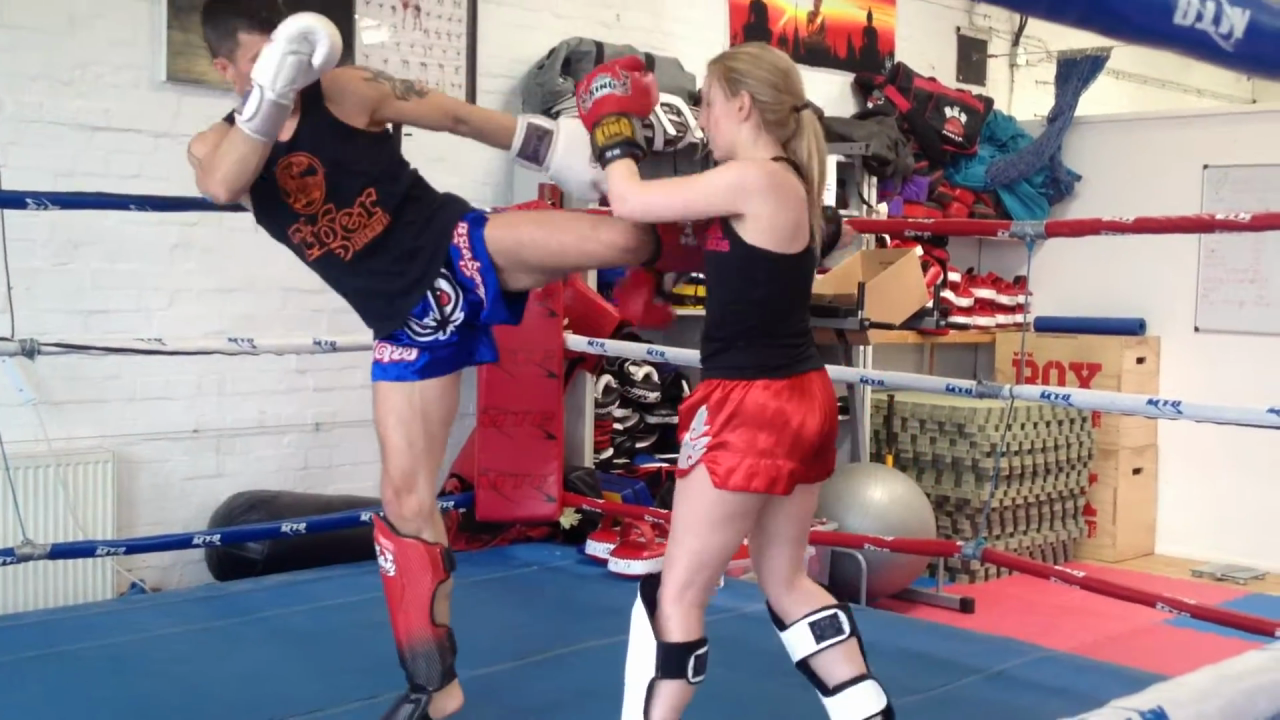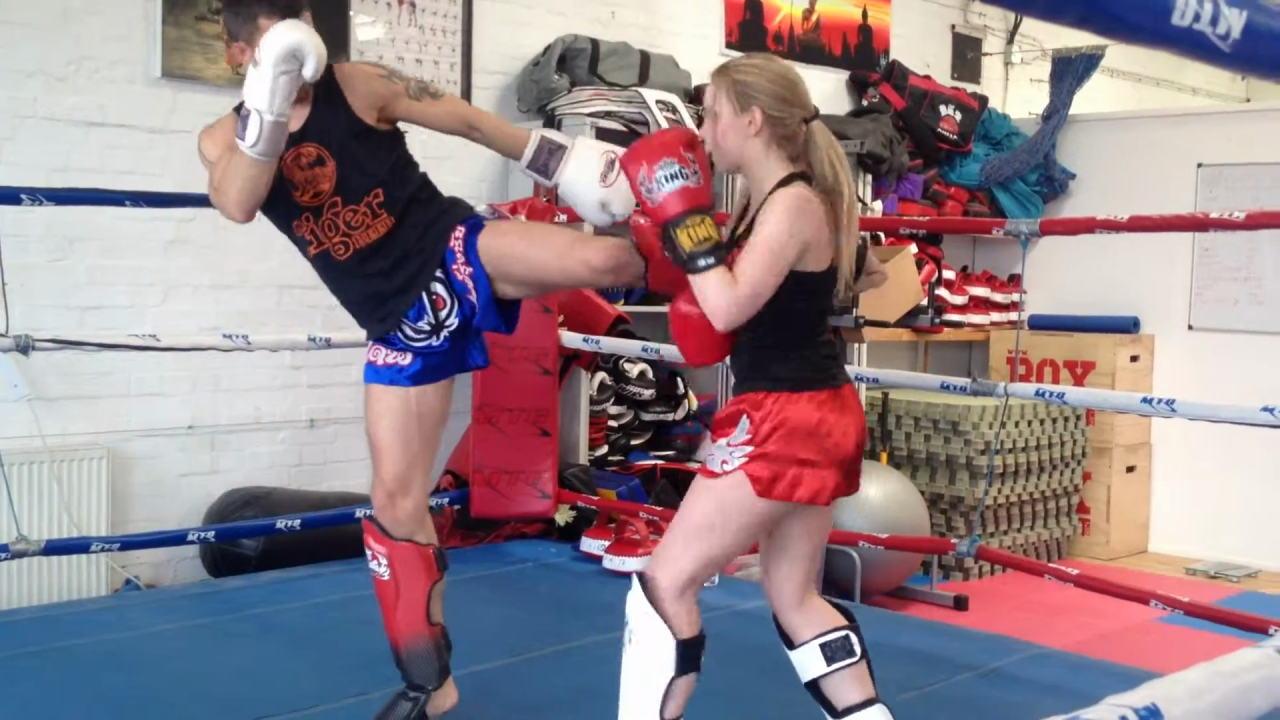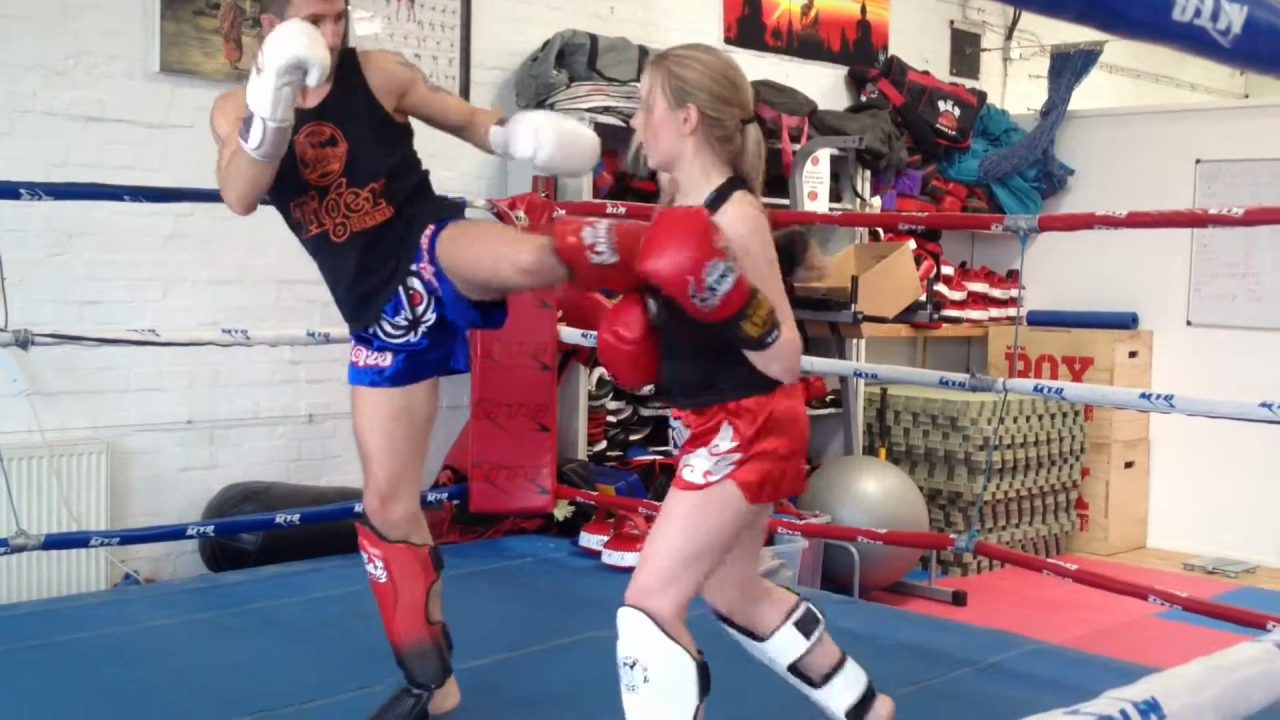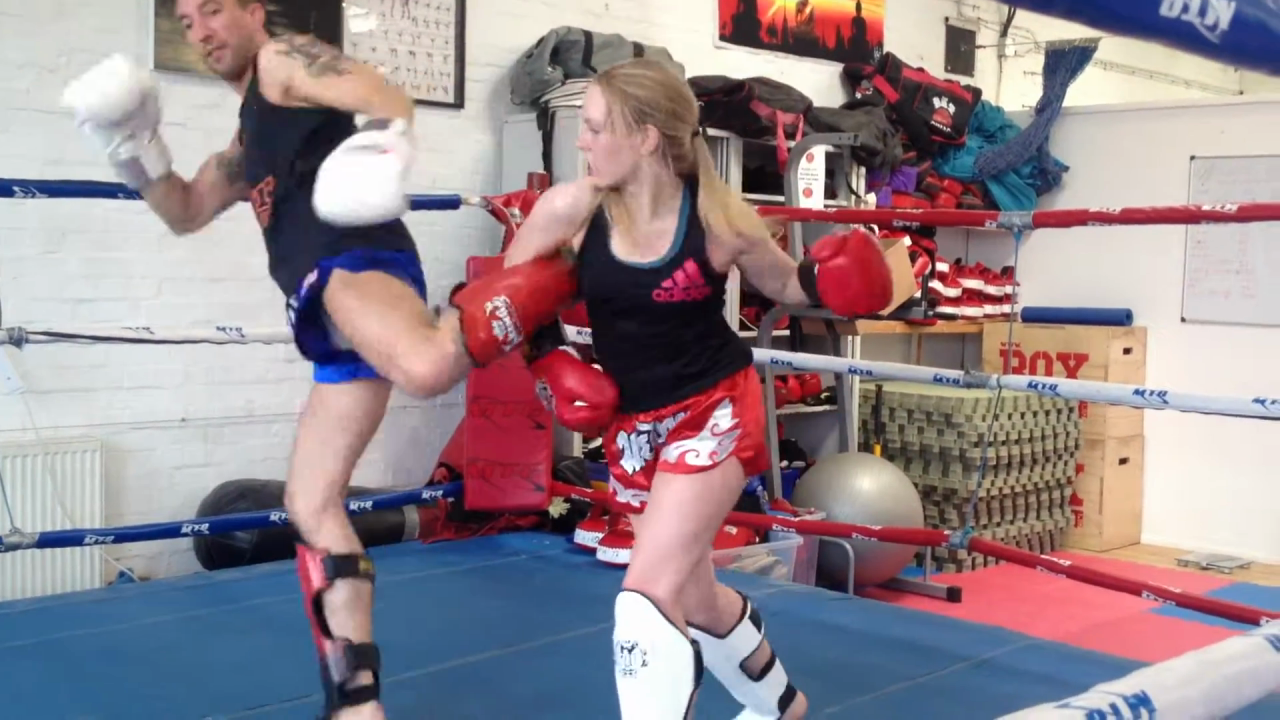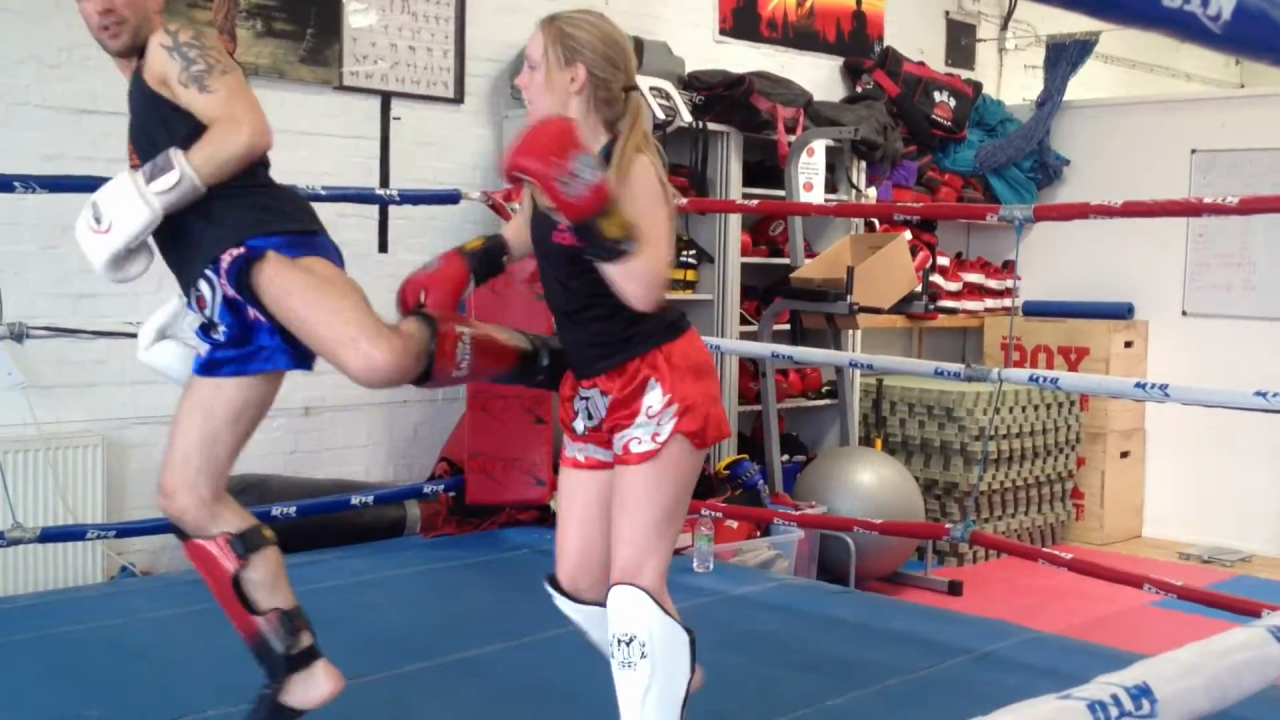
dt=0.3s
person 1, frame 1
left shoulder: (348, 91)
right shoulder: (214, 146)
left elbow: (459, 116)
right elbow: (223, 187)
left wrist: (549, 143)
right wrist: (272, 91)
left hip: (464, 250)
right hip: (409, 325)
left knee: (617, 239)
right knee: (405, 498)
person 1, frame 2
left shoulder: (358, 84)
right shoulder: (222, 140)
left elbow: (468, 119)
right elbow: (239, 204)
left wrist: (559, 158)
right wrist: (269, 108)
left hip: (455, 248)
right hip: (403, 322)
left knee: (595, 256)
right knee: (396, 499)
person 1, frame 3
left shoulder: (380, 74)
right shoulder: (234, 110)
left elbow: (466, 120)
right elbow: (239, 196)
left wrist: (520, 132)
right wrist: (274, 103)
left hip: (434, 250)
right hip: (382, 323)
left knee: (530, 262)
right knee: (387, 501)
left ankle: (636, 244)
person 1, frame 4
left shoulder: (284, 60)
right shoulder: (254, 119)
left elbow: (386, 97)
right elbow: (186, 214)
left wrist: (383, 147)
right wrist: (129, 145)
left hip: (351, 260)
right hip: (325, 300)
left knee: (426, 369)
right knee: (311, 504)
left ankle: (563, 274)
person 1, frame 5
right shoulder: (147, 85)
left elbow: (247, 131)
left wrist: (151, 194)
right wrist: (183, 314)
left hip: (264, 241)
right hip: (225, 294)
left knee: (380, 359)
right knee: (186, 489)
left ankle: (525, 353)
right ankle: (298, 662)
person 2, frame 1
left shoulder: (760, 181)
right shoulder: (783, 181)
left elbow: (635, 202)
left wrist: (612, 123)
left hip: (748, 407)
right hip: (795, 399)
left knee: (678, 589)
right knee: (785, 580)
person 2, frame 2
left shoulder: (791, 206)
right shoulder: (784, 198)
left elbow: (725, 310)
left wrist: (681, 214)
left hip: (784, 419)
right hip: (815, 415)
left knee: (666, 582)
right knee: (792, 595)
person 2, frame 3
left shoulder: (739, 215)
right shoulder: (683, 192)
left elbow: (786, 362)
left wrist: (724, 295)
right wrist: (642, 308)
left hip: (735, 428)
right hip: (717, 417)
left knee: (649, 604)
right knee: (729, 593)
person 2, frame 4
left shoulder: (719, 221)
right shoulder: (572, 204)
left elbow: (789, 288)
right elbow: (514, 279)
left wrist: (830, 281)
right wrist: (545, 353)
left hip: (712, 410)
right hip: (630, 421)
left knee: (648, 594)
right knee: (691, 592)
person 2, frame 5
left shoulder: (630, 165)
right shoulder: (550, 152)
left elbow: (644, 291)
right elbow: (517, 239)
left wrist: (595, 209)
right wrist: (454, 267)
left hip: (662, 380)
right hip: (598, 390)
left knee: (634, 581)
right knee: (576, 573)
